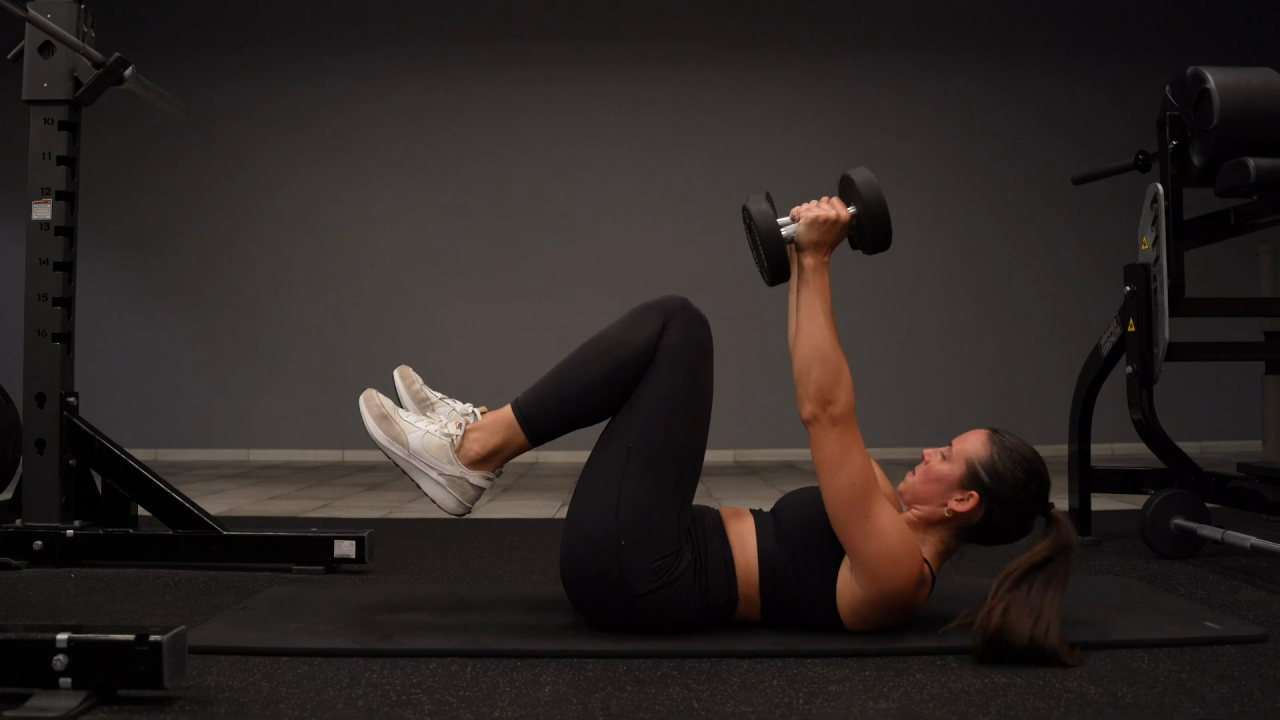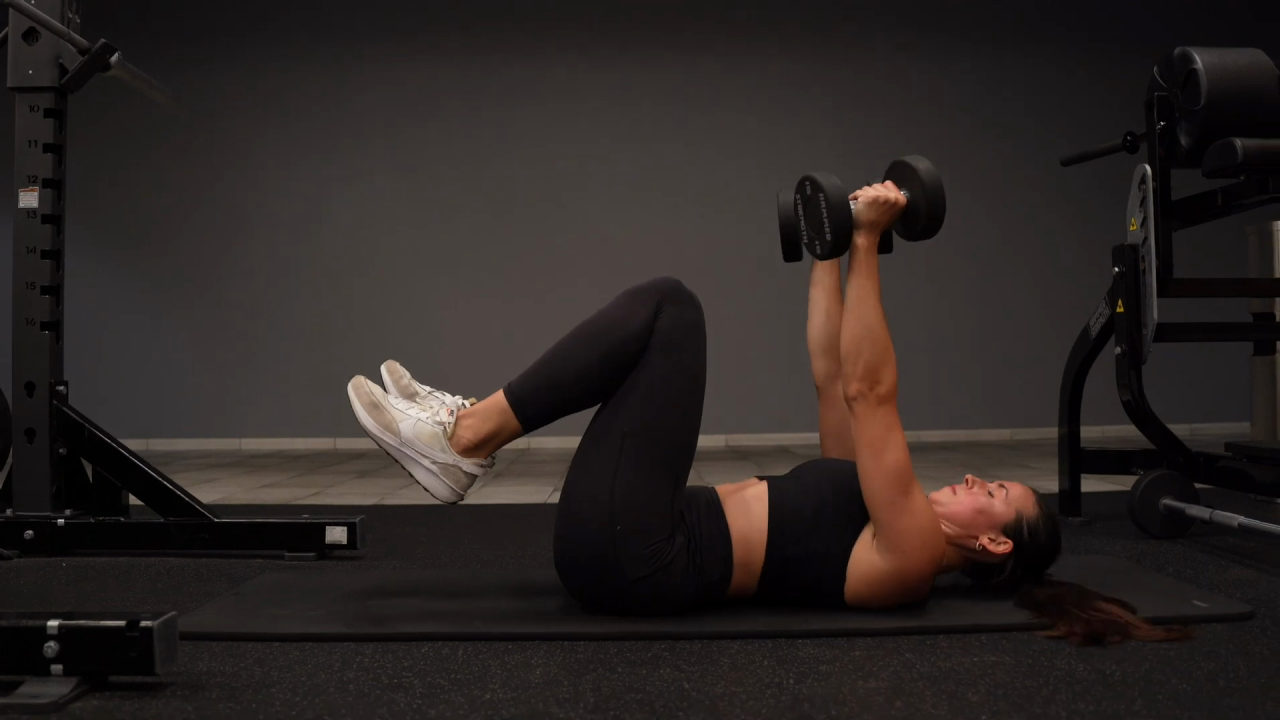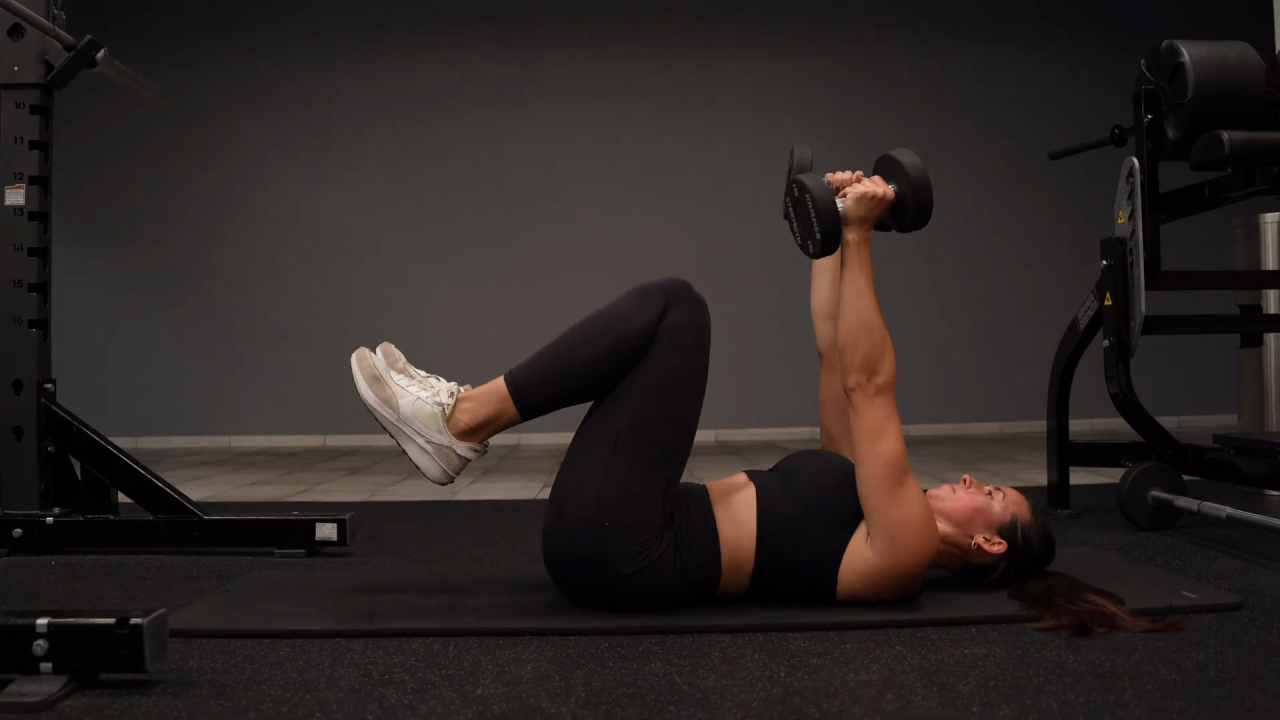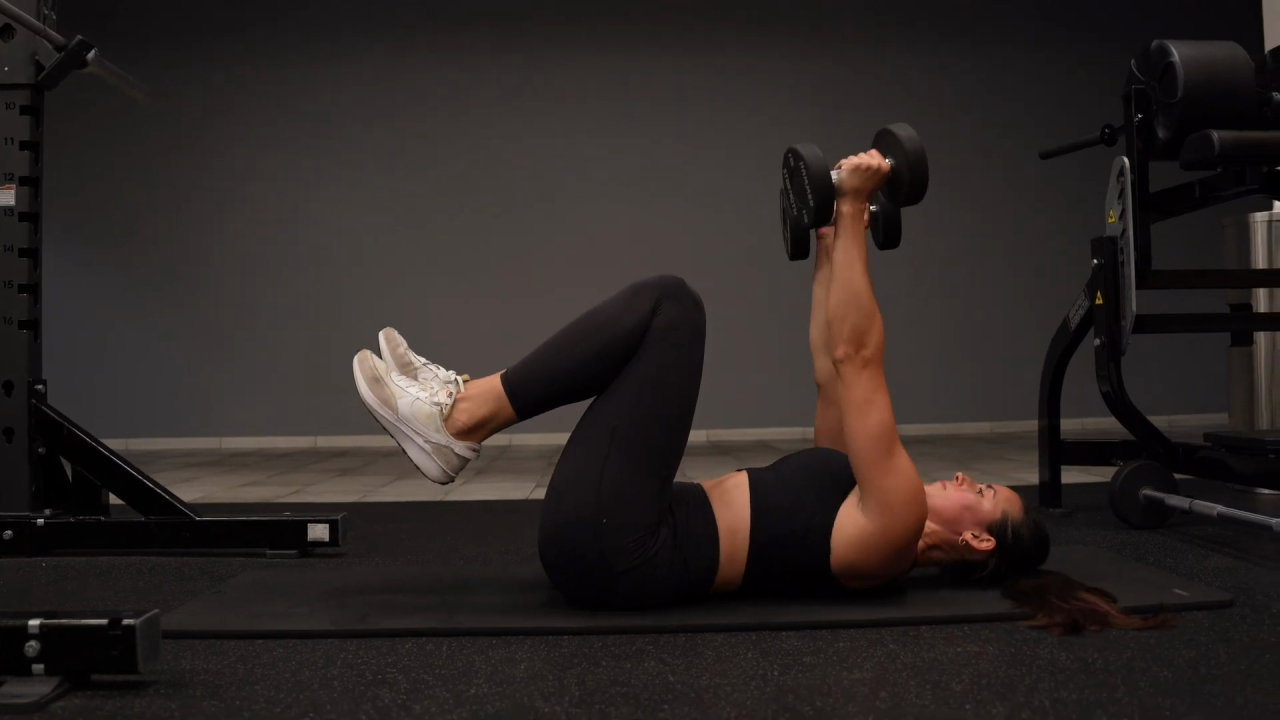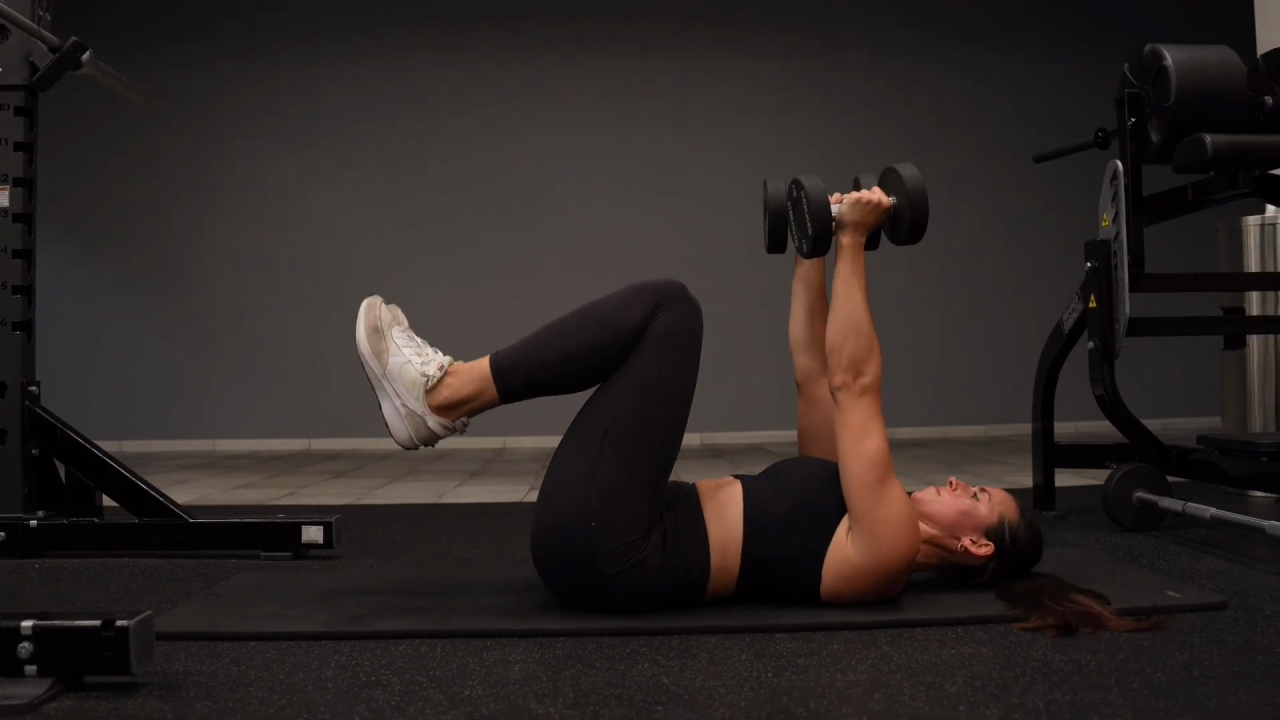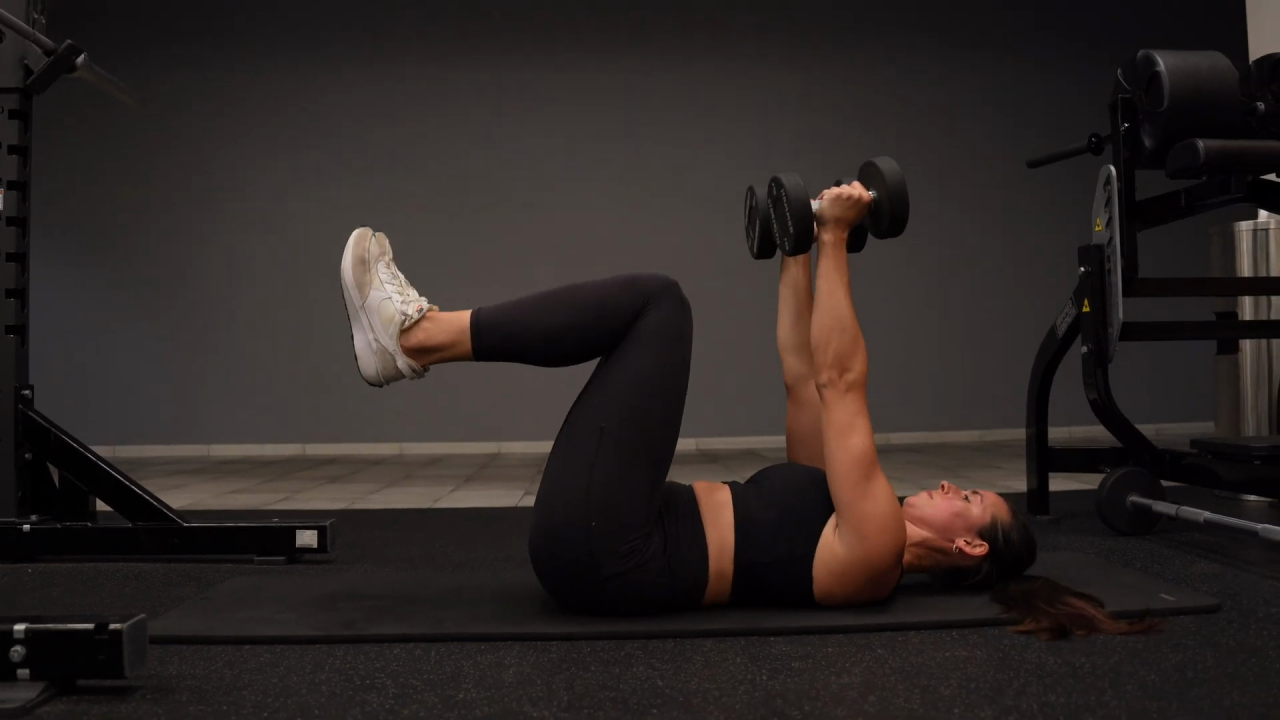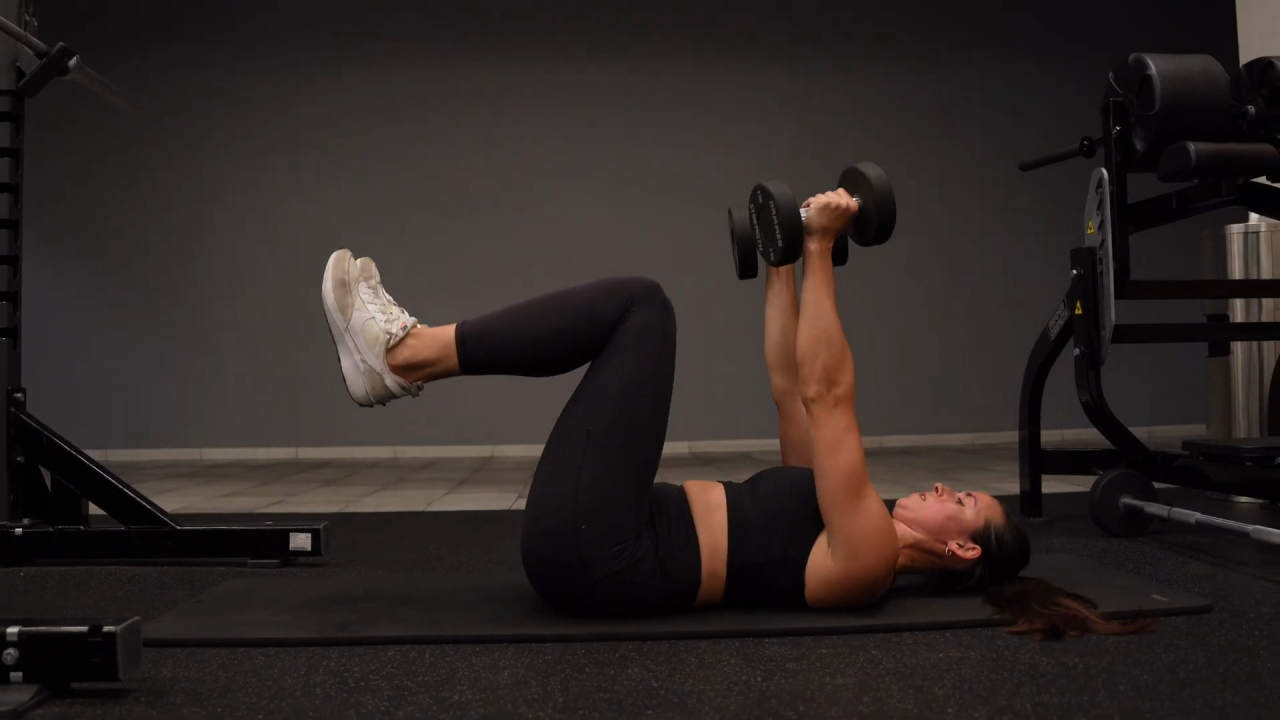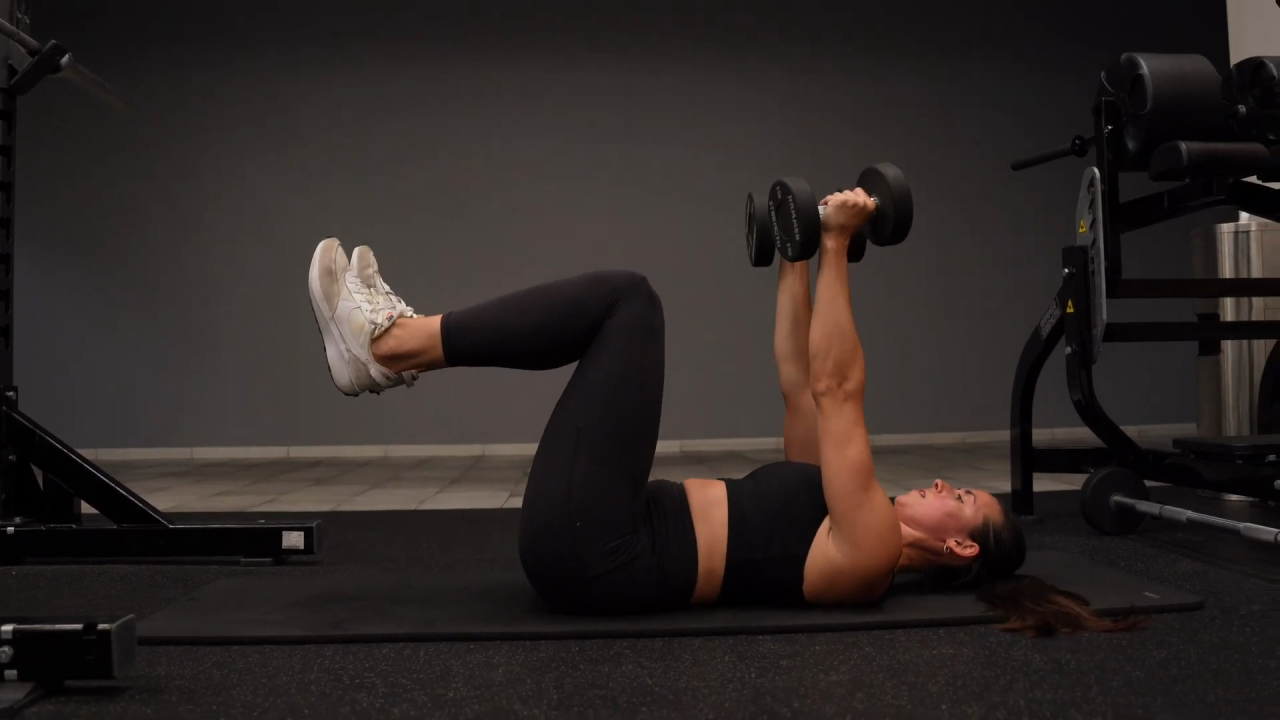
dt=0.4s
person 1, frame 1
left shoulder: (897, 571)
right shoulder: (898, 520)
left elbow: (825, 412)
right elbow: (828, 398)
left wrist: (817, 263)
right wrist: (802, 263)
left hip: (631, 574)
right hip: (641, 567)
left knee: (674, 325)
right knee: (669, 338)
left ankle: (474, 453)
right ankle: (480, 436)
person 1, frame 2
left shoulder: (912, 555)
right shoulder: (881, 516)
left elbow: (869, 394)
right elbow: (830, 377)
left wrist: (866, 243)
right wrist: (828, 252)
left hip: (630, 558)
right hip: (630, 546)
left knee: (666, 308)
right knee: (658, 324)
left ankle: (468, 439)
right ankle: (469, 428)
person 1, frame 3
left shoulder: (905, 548)
right shoulder: (868, 504)
left elbow: (869, 384)
right elbow: (835, 355)
left wrist: (857, 234)
right wrist: (830, 233)
left hip: (617, 552)
right hip: (614, 540)
left knee: (673, 307)
right knee: (665, 318)
left ankle: (463, 422)
right ankle: (464, 413)
person 1, frame 4
left shoulder: (894, 528)
right shoulder: (867, 505)
left elbow: (859, 361)
right elbow: (830, 374)
left wrist: (852, 213)
right wrist: (830, 243)
left hip: (611, 549)
right hip: (608, 541)
left knee: (669, 303)
right knee: (662, 314)
left ankle: (463, 424)
right ankle: (465, 406)
person 1, frame 5
left shoulder: (886, 549)
right shoulder: (856, 522)
left elbow: (854, 386)
right elbow: (814, 374)
left wrist: (853, 242)
right wrist: (811, 249)
left hip: (601, 550)
right hip: (599, 539)
left knee: (667, 308)
right knee: (659, 320)
left ankle: (444, 396)
right ankle: (447, 389)
person 1, frame 6
left shoulder: (874, 550)
right shoulder: (846, 521)
left elbow: (840, 385)
right elbow: (803, 380)
left wrist: (835, 240)
right wrist: (795, 252)
left hip: (601, 553)
right hip: (601, 542)
left knee: (657, 303)
right knee: (648, 315)
left ankle: (417, 337)
right ankle: (422, 337)
person 1, frame 7
left shoulder: (868, 559)
right shoulder: (839, 526)
left elbow: (826, 397)
right elbow: (789, 387)
left wrist: (820, 249)
right wrist: (781, 263)
left hip: (593, 557)
right hip: (595, 544)
left knee: (639, 306)
right knee: (631, 317)
left ankle: (406, 353)
right ankle: (410, 358)
person 1, frame 8
left shoulder: (869, 554)
right shoulder: (841, 522)
left elbow: (838, 390)
right elbow: (796, 381)
left wrist: (836, 248)
right wrist: (796, 257)
left hip: (591, 554)
right hip: (593, 544)
left knee: (626, 298)
right knee: (625, 310)
left ankle: (390, 343)
right ankle: (400, 342)
